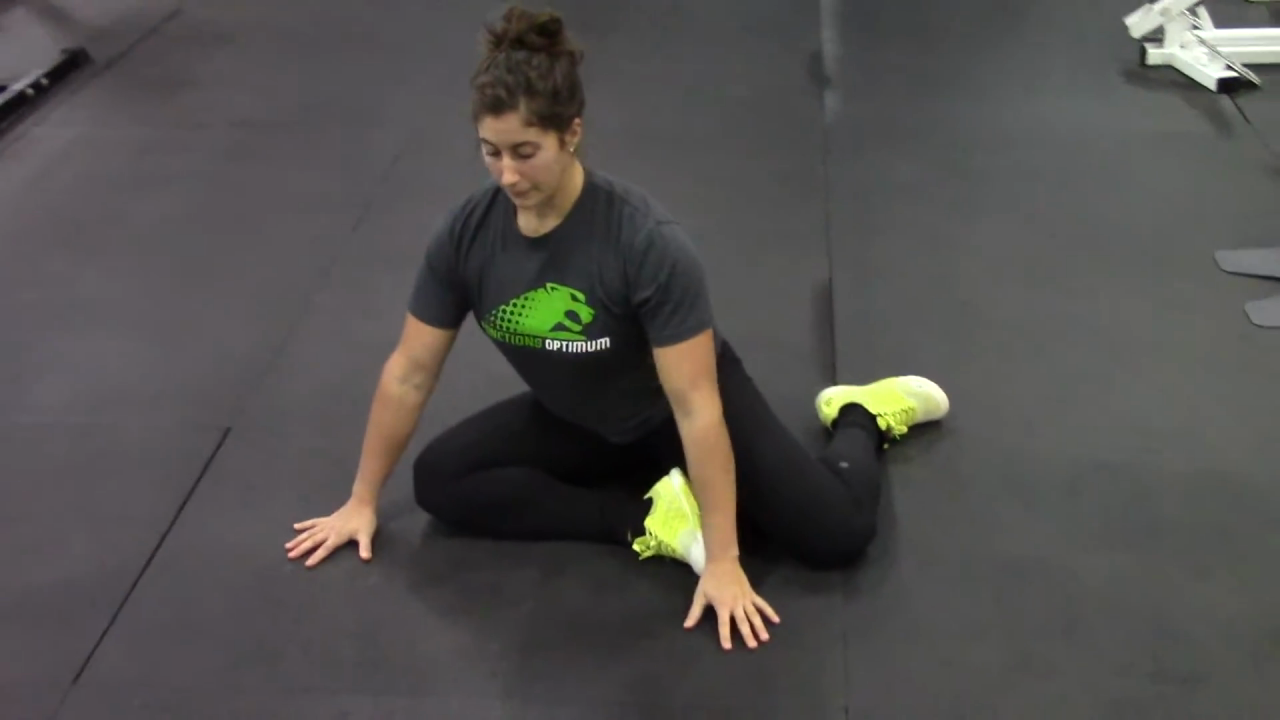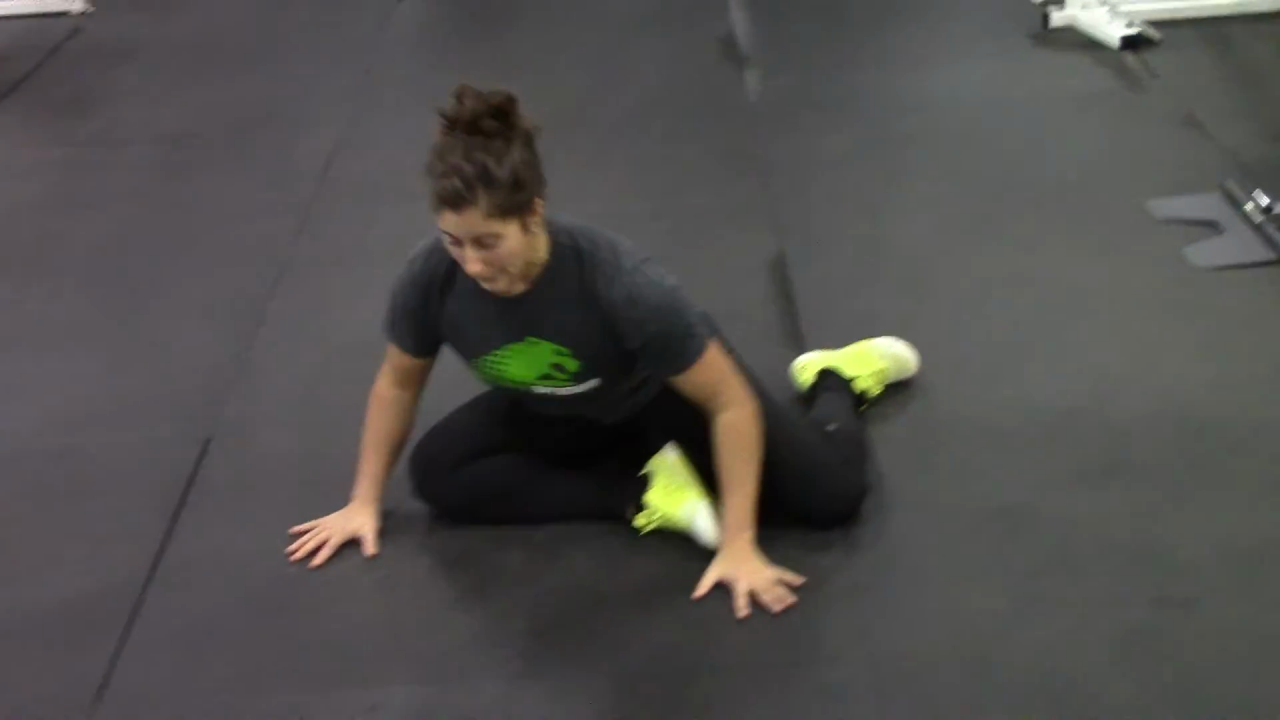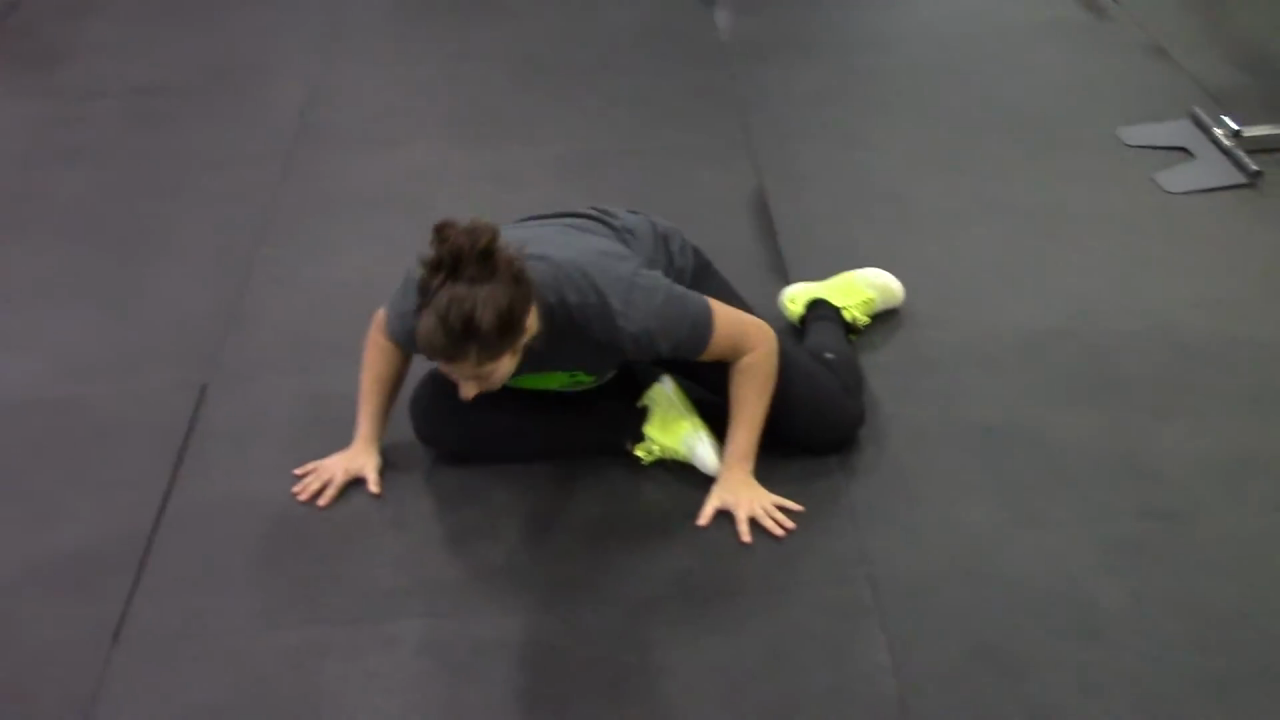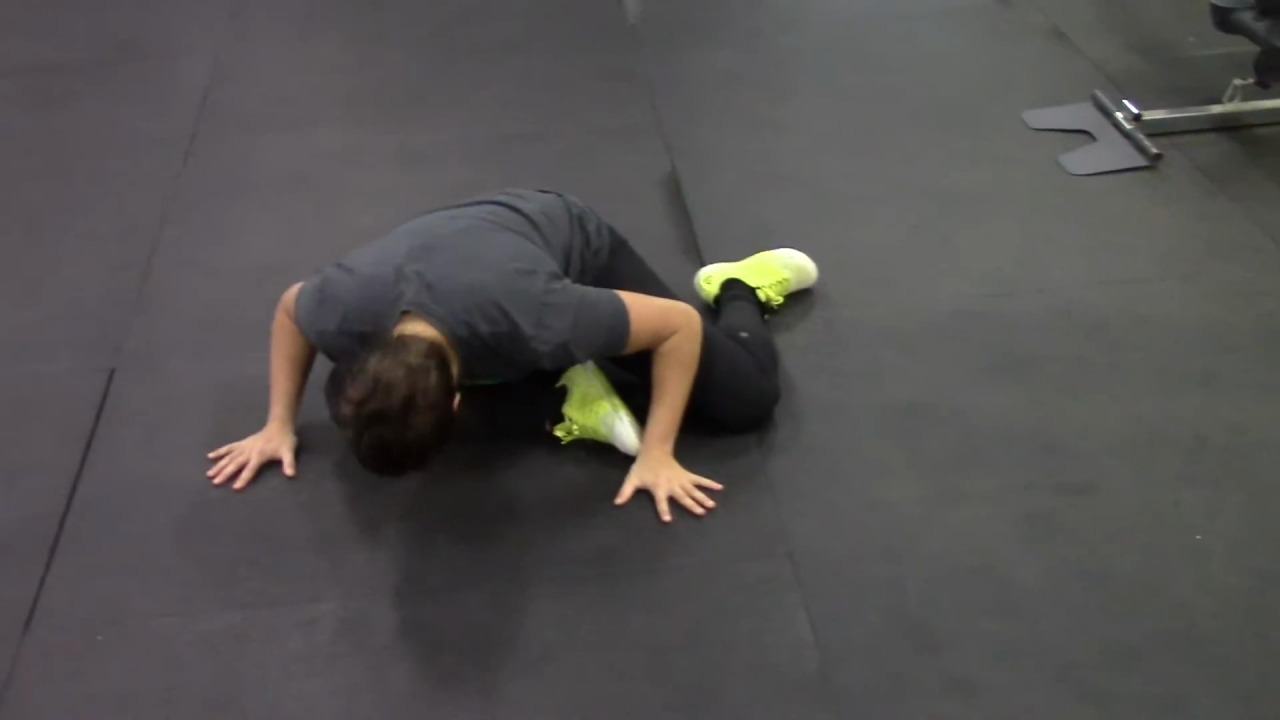
dt=0.5s
person 1, frame 1
left shoulder: (647, 241)
right shoulder: (466, 233)
left elbow: (695, 406)
right elbow: (409, 373)
left wrist: (724, 562)
right wrist: (361, 502)
left hip: (673, 408)
right hip: (573, 419)
left knee: (837, 535)
right knee: (439, 480)
left ankle: (862, 416)
right ankle: (650, 517)
person 1, frame 2
left shoulder: (625, 284)
right shoulder: (429, 278)
left elbow: (732, 405)
right elbow: (398, 383)
left wrist: (738, 544)
right wrist: (365, 500)
left hip: (668, 391)
right hip: (558, 417)
left knee: (833, 492)
right knee: (436, 474)
left ankle: (837, 378)
right ankle: (648, 494)
person 1, frame 3
left shoulder: (625, 304)
right shoulder: (427, 314)
left elbow: (756, 346)
right elbow: (382, 331)
left wrist: (736, 475)
right wrist: (364, 443)
left hip: (663, 274)
left knee: (829, 421)
right knee: (434, 420)
left ankle: (824, 307)
right ankle: (646, 421)
person 1, frame 4
left shoulder: (538, 324)
right shoulder: (343, 316)
left elbow: (682, 323)
right elbow: (289, 306)
left wrist: (657, 453)
right wrist: (279, 426)
left hip: (579, 253)
right hip: (482, 246)
left knee: (746, 399)
right knee: (345, 397)
left ankle: (741, 287)
right ankle: (565, 402)
